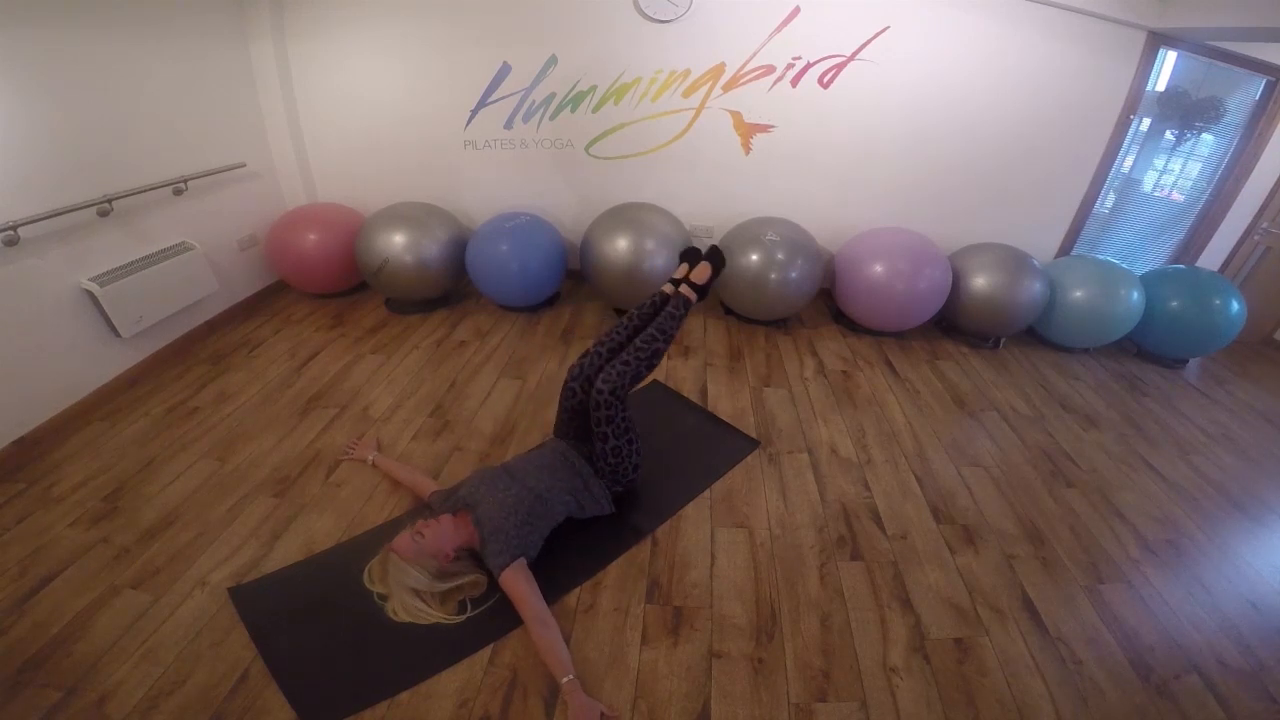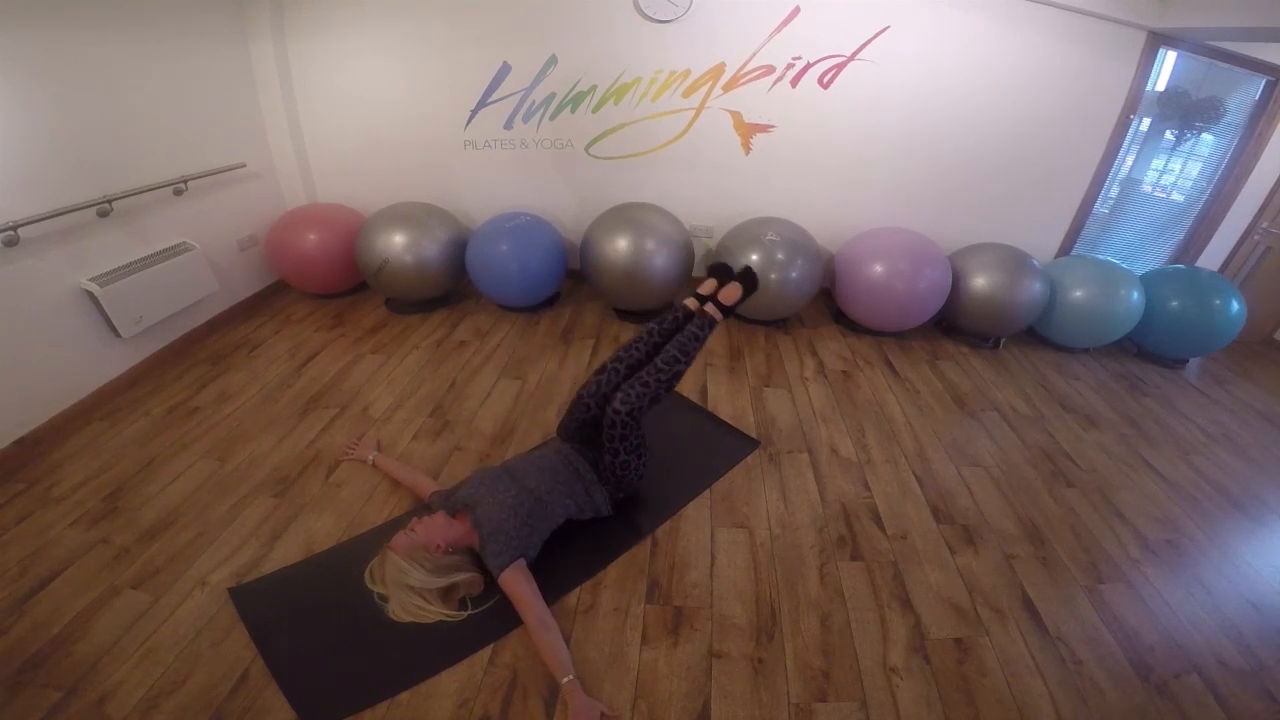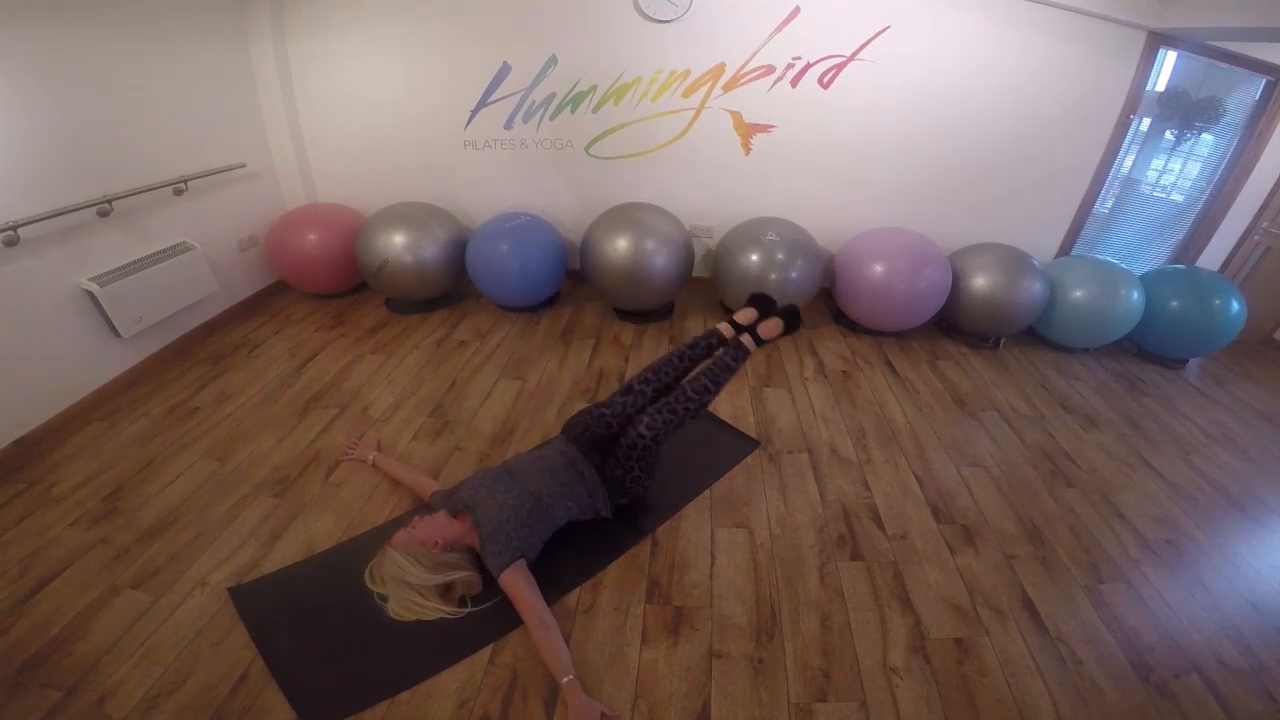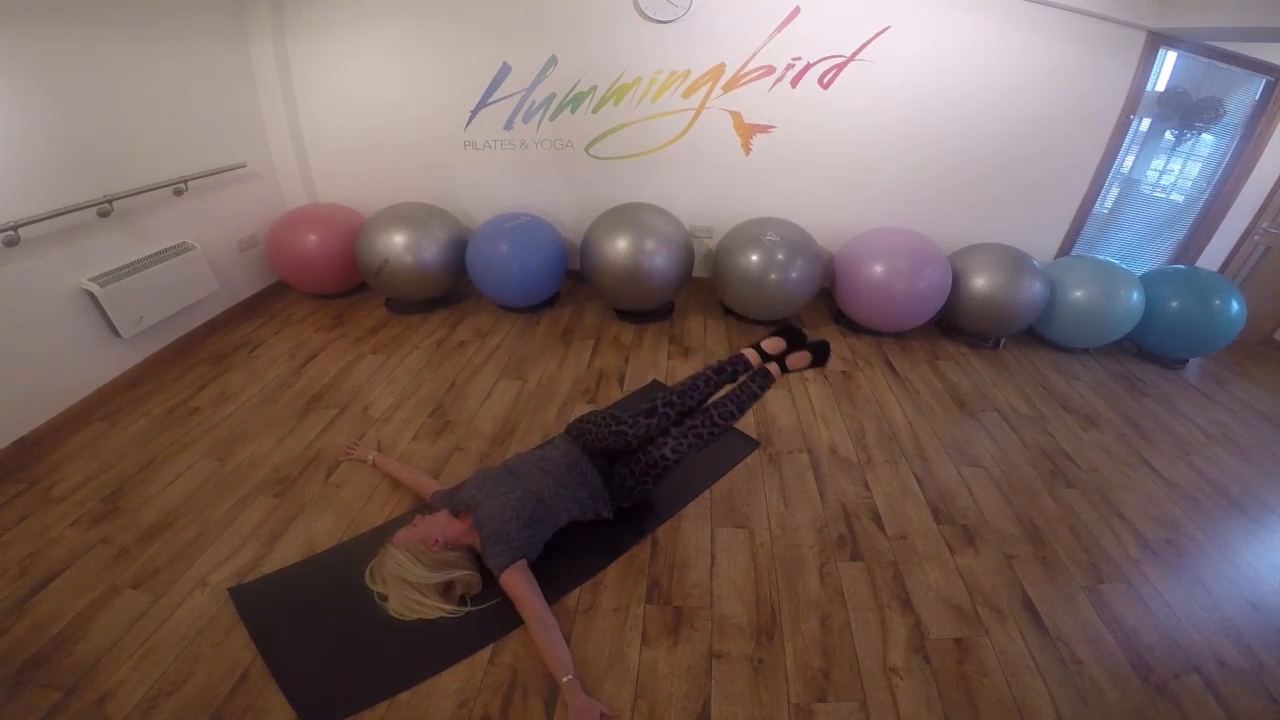
dt=0.4s
person 1, frame 1
left shoulder: (450, 506)
right shoulder: (495, 547)
left elbow: (416, 477)
right elbow: (539, 621)
left wrist: (372, 455)
left hip: (563, 451)
right hip: (600, 477)
left knee: (585, 377)
right knee: (607, 385)
left ankle: (675, 289)
right ankle: (687, 294)
person 1, frame 2
left shoulder: (451, 505)
right shoulder: (495, 547)
left elbow: (416, 477)
right elbow: (539, 621)
left wrist: (373, 456)
left hip: (567, 451)
right hip: (602, 482)
left knee: (601, 391)
right knee: (624, 403)
left ankle: (699, 304)
right ankle: (713, 311)
person 1, frame 3
left shoulder: (452, 505)
right shoulder: (495, 547)
left elbow: (418, 479)
right elbow: (539, 620)
left wrist: (373, 457)
left hip: (572, 449)
right hip: (607, 485)
left knee: (624, 407)
right knee: (646, 427)
left ankle: (734, 329)
right ankle: (746, 341)
person 1, frame 4
left shoulder: (454, 503)
right shoulder: (495, 548)
left elbow: (421, 479)
right elbow: (540, 620)
left wrist: (374, 456)
left hip: (578, 445)
right hip: (608, 489)
left knee: (643, 424)
right knee: (665, 448)
left ankle: (759, 356)
right ankle: (770, 368)
